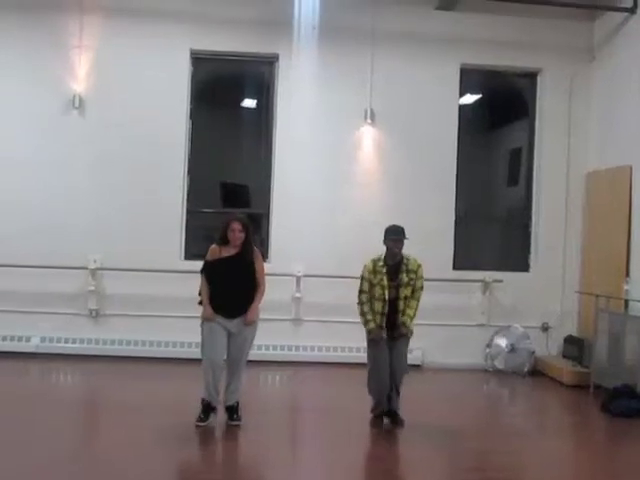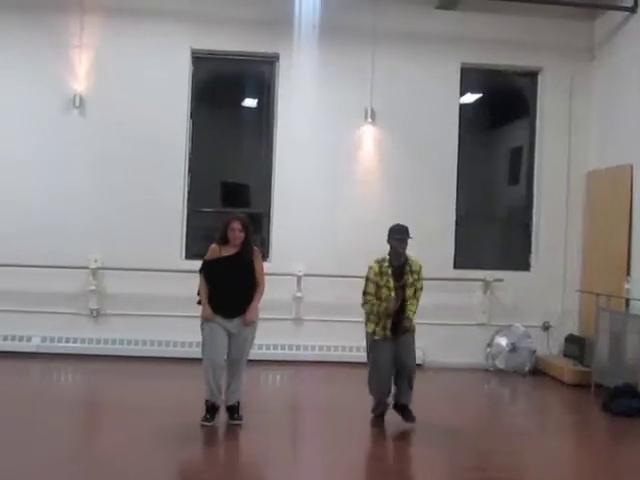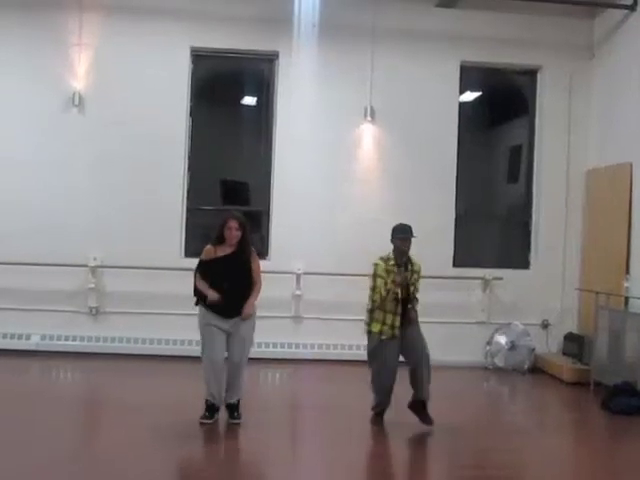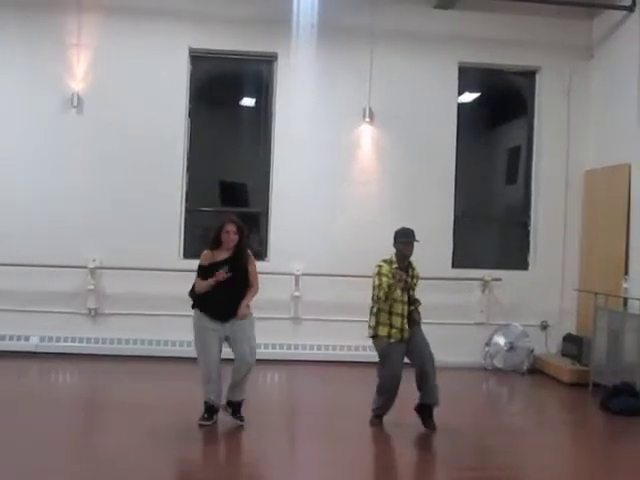
dt=0.1s
person 1, frame 1
left shoulder: (253, 254)
right shoulder: (215, 251)
left elbow: (260, 285)
right elbow: (205, 280)
left wrist: (254, 309)
right wrist: (206, 305)
left hip: (243, 317)
right hip: (216, 316)
left knee: (237, 363)
right knee: (212, 360)
left ankle: (232, 405)
right ankle: (209, 404)
person 1, frame 2
left shoulder: (253, 254)
right shoulder: (214, 251)
left elbow: (260, 285)
right elbow: (203, 278)
left wrist: (253, 307)
right wrist: (205, 305)
left hip: (243, 317)
right hip: (215, 316)
left knee: (237, 362)
right knee: (214, 360)
left ankle: (233, 404)
right ankle: (212, 405)
person 1, frame 3
left shoulder: (249, 253)
right shoulder: (210, 251)
left elbow: (257, 283)
right elbow: (199, 279)
left wrist: (250, 303)
right wrist: (208, 292)
left hip: (240, 315)
right hip: (212, 315)
left knee: (238, 361)
right knee: (213, 360)
left ankle: (233, 402)
right ankle: (212, 404)
person 1, frame 4
left shoulder: (246, 256)
right shoulder: (208, 255)
left elbow: (254, 285)
right elbow: (198, 288)
left wrist: (246, 302)
right wrist: (215, 279)
left hip: (237, 317)
right hip: (207, 318)
left knee: (247, 358)
right knee: (209, 364)
left ankle: (234, 400)
right ankle: (212, 406)
person 2, frame 1
left shoulder: (414, 267)
right shoulder: (371, 267)
left elbow: (415, 297)
right elbow: (363, 300)
left wrist: (406, 323)
right wrist: (371, 326)
left hip: (400, 327)
right hip: (378, 328)
left knee: (397, 369)
right knee: (378, 370)
left ankle: (392, 409)
right ankle: (379, 410)
person 2, frame 2
left shoulder: (415, 267)
right shoulder: (376, 267)
left elbow: (416, 294)
right elbow: (368, 301)
left wrist: (409, 316)
right wrist: (386, 308)
left hip: (403, 325)
right hip: (379, 326)
left knee: (408, 364)
right knee: (380, 369)
left ankle: (402, 402)
right ankle: (379, 409)
person 2, frame 3
left shoulder: (415, 266)
right shoulder: (382, 265)
right elbow: (377, 298)
left wrist: (412, 308)
right wrist: (395, 283)
left hip: (406, 321)
right hip: (383, 325)
left knee: (421, 358)
right knee: (384, 369)
left ankle: (419, 402)
right ankle: (379, 408)
person 2, frame 4
left shoulder: (413, 270)
right shoulder: (385, 267)
right elbow: (380, 296)
left wrist: (414, 309)
right wrist: (395, 281)
left hip: (409, 325)
right hip: (386, 329)
left knee: (426, 360)
right knee: (391, 372)
left ankle: (426, 407)
right ankle: (379, 410)
